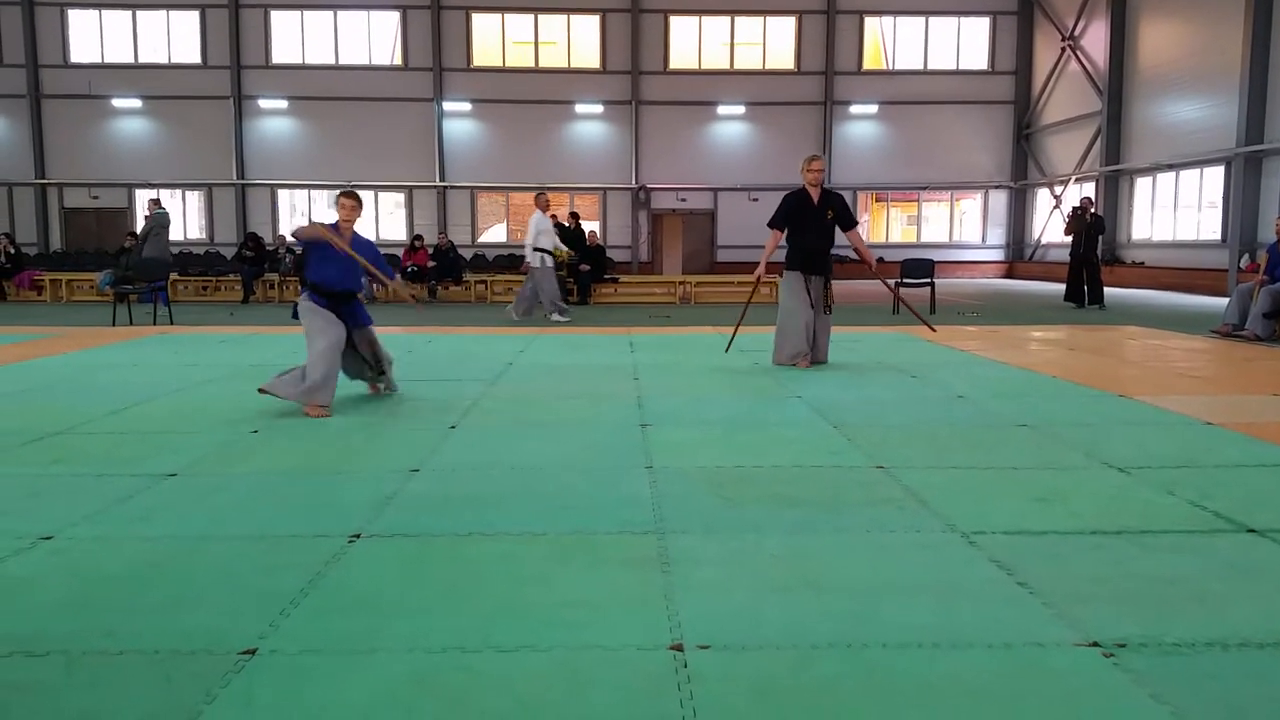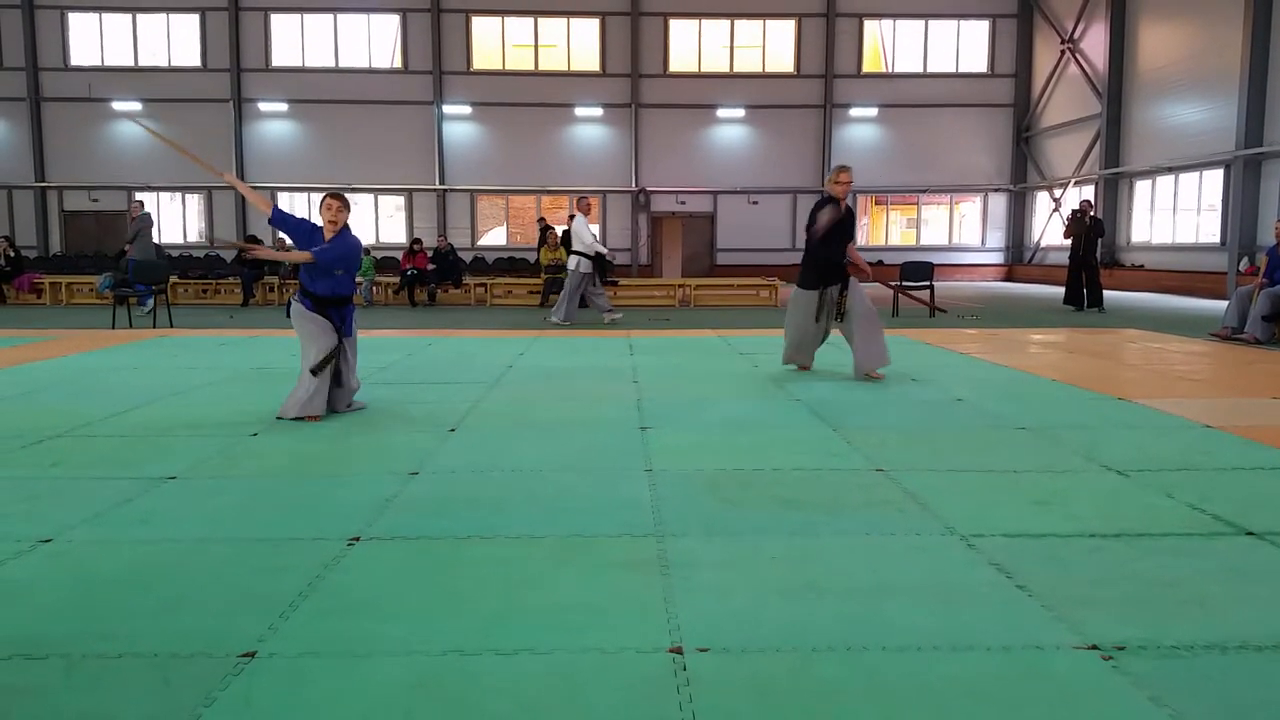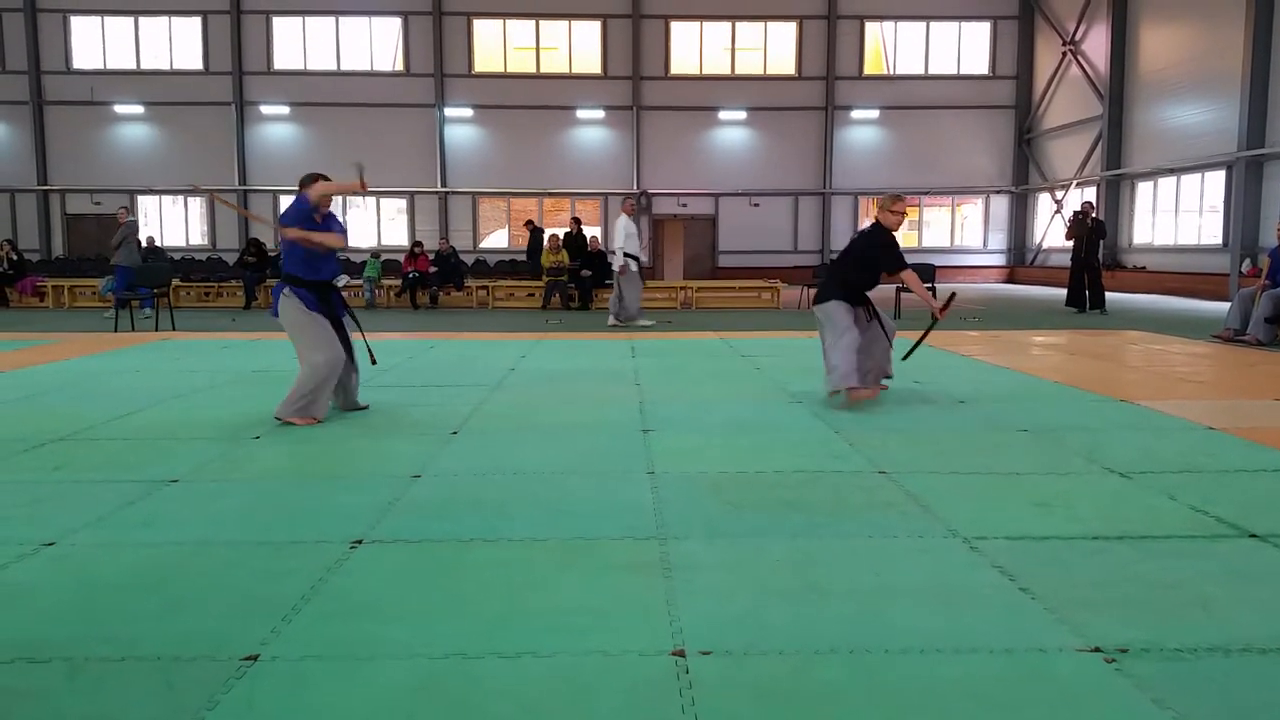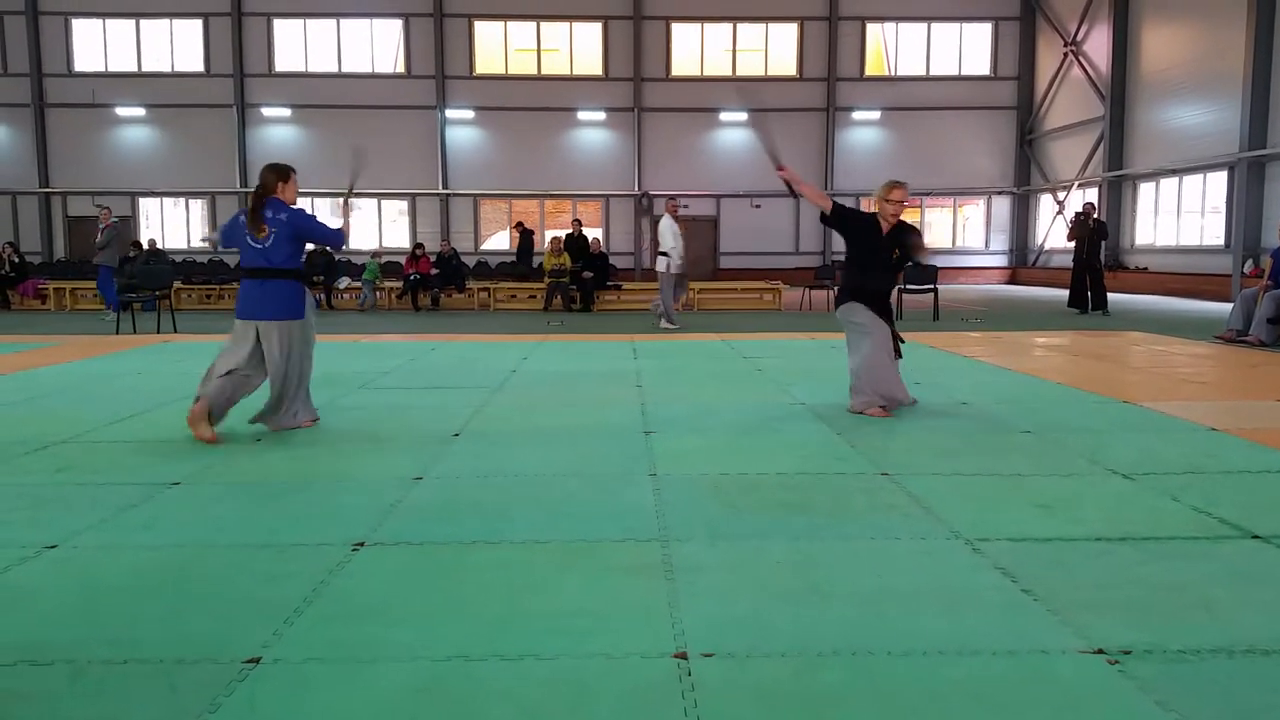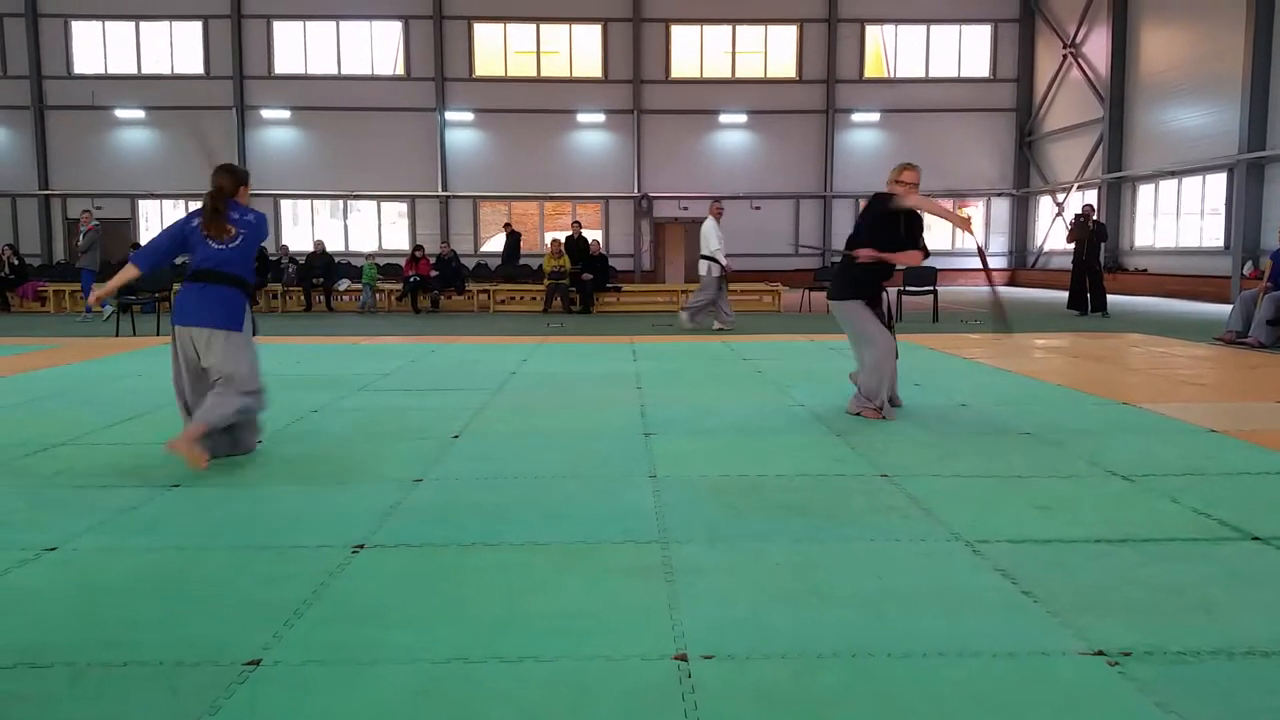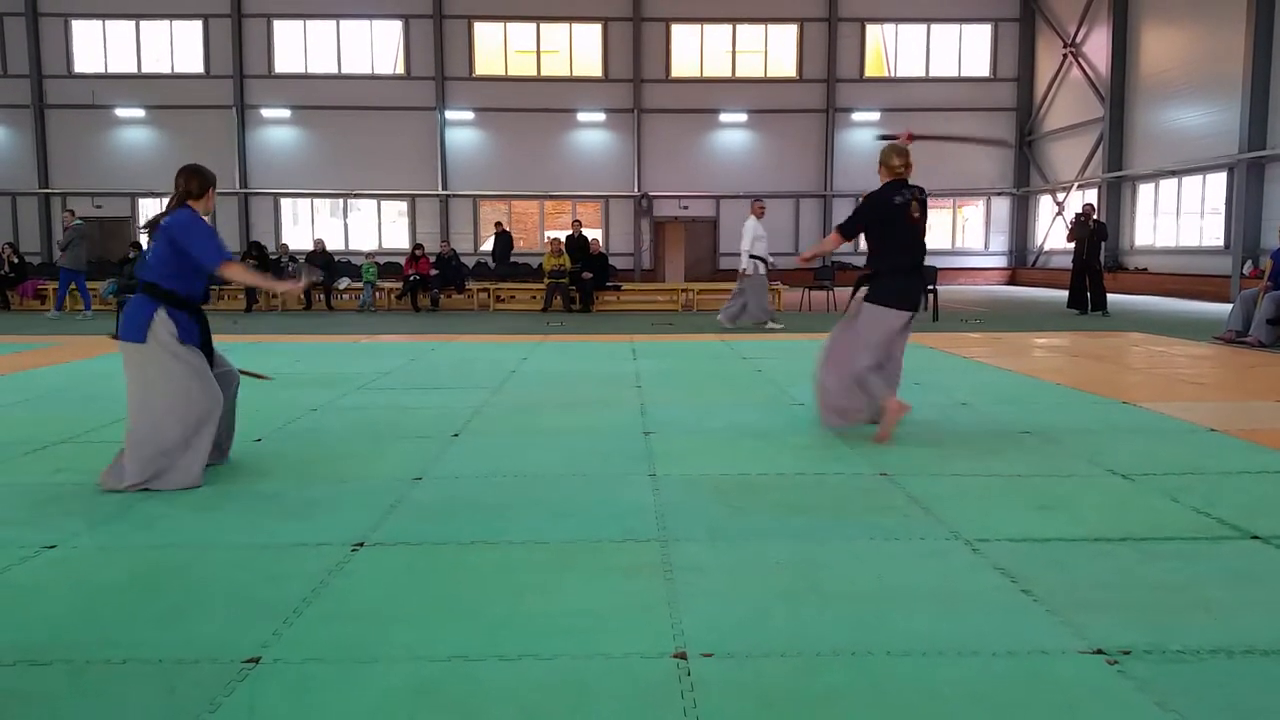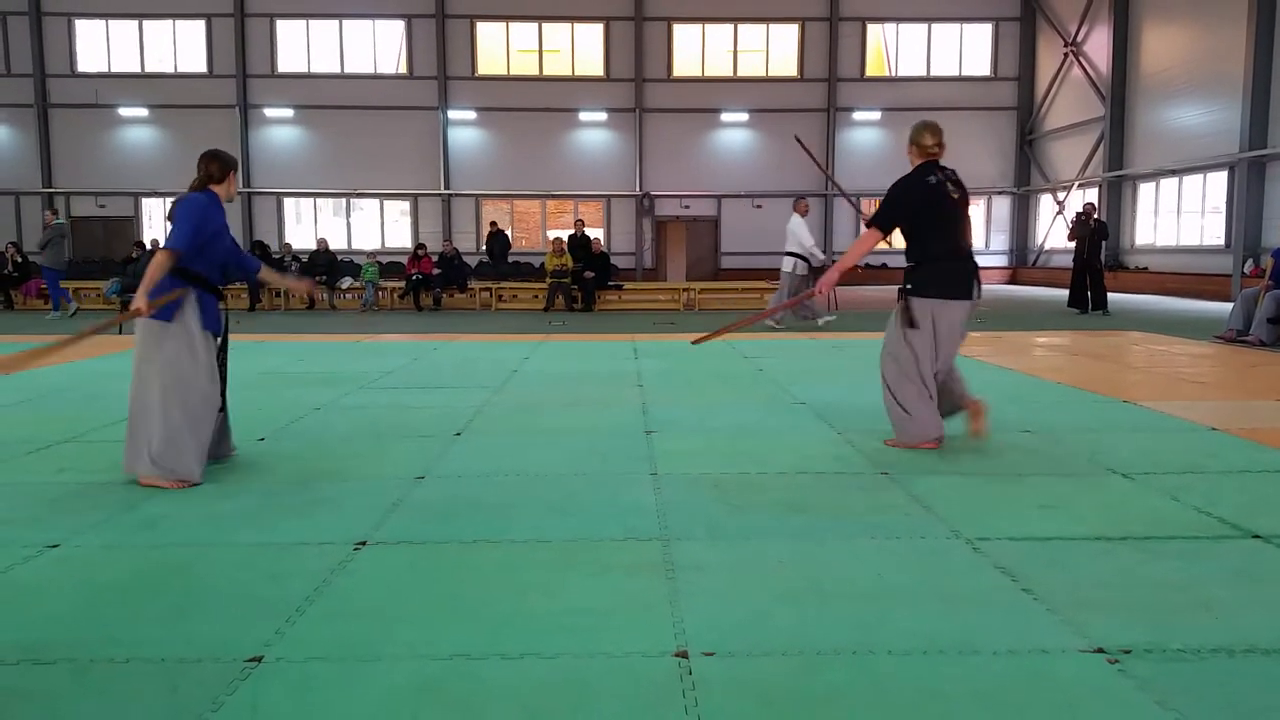
dt=0.4s
person 1, frame 1
left shoulder: (365, 246)
right shoulder: (321, 234)
left elbow: (386, 273)
right elbow: (299, 233)
right wrist: (314, 231)
left hip: (347, 306)
right hip: (317, 302)
left knee: (369, 350)
right knee: (331, 341)
left ankle: (375, 381)
right ankle: (314, 400)
person 1, frame 2
left shoulder: (351, 244)
right shoulder: (307, 231)
left elbow: (312, 257)
right elbow: (268, 208)
left wrist: (277, 255)
right wrist: (234, 181)
left hip: (339, 312)
right hip: (307, 306)
left knee: (342, 368)
right knee: (323, 347)
left ankle: (340, 400)
right ankle: (310, 405)
person 1, frame 3
left shoulder: (329, 221)
right shoulder: (297, 214)
left elbow: (339, 241)
right elbow: (312, 194)
left wrist: (303, 233)
right wrist: (349, 186)
left hip: (324, 296)
right hip: (296, 298)
left knee: (338, 352)
right knee: (326, 356)
left ankle: (344, 398)
right ankle: (295, 410)
person 1, frame 4
left shoulder: (243, 218)
right shoulder: (295, 218)
left elbow: (224, 237)
right elbow: (337, 239)
left wrist: (214, 238)
right wrist: (345, 215)
left hip: (250, 298)
right hip: (286, 297)
left knee: (241, 360)
right knee: (292, 362)
left ankle: (202, 409)
right ankle: (292, 415)
person 1, frame 5
left shoulder: (193, 220)
right shoulder: (256, 220)
left elbow: (149, 256)
left wrist: (108, 288)
left hip: (188, 308)
right hip: (227, 309)
left knee: (201, 383)
right knee: (241, 386)
left ankle: (221, 441)
right ankle: (189, 437)
person 1, frame 6
left shoulder: (171, 224)
right shoulder: (189, 223)
right elbow: (220, 264)
right wrist: (276, 285)
left hip: (168, 320)
right hip: (157, 324)
left knee: (221, 379)
right knee: (188, 401)
left ankle: (205, 449)
right ankle: (137, 474)
person 1, frame 7
left shoulder: (214, 214)
right shoulder: (197, 204)
left elbow: (243, 264)
right elbow: (170, 250)
left wrist: (287, 282)
right wrist: (144, 292)
left hip: (196, 305)
right hip: (177, 306)
left knee: (202, 384)
right knee: (176, 387)
left ankle: (209, 446)
right ankle: (154, 468)
person 2, frame 1
left shoulder: (835, 200)
right shoulder: (792, 200)
left elbow: (850, 230)
right elbow: (776, 233)
left wrist: (867, 255)
right wrist: (763, 263)
left hip: (822, 264)
right hip: (797, 265)
left knee: (821, 313)
right knee: (797, 312)
left ankle: (815, 355)
right ankle: (797, 355)
person 2, frame 2
left shoulder: (848, 211)
right shoulder: (824, 205)
right elbow: (824, 216)
left wrist: (861, 263)
right wrist: (825, 218)
left hip: (838, 274)
right hip: (814, 276)
left knee: (865, 314)
right knee: (808, 324)
left ankle: (867, 365)
right ankle: (801, 359)
person 2, frame 3
left shoulder: (875, 235)
right shoulder: (881, 238)
right elbow: (906, 275)
right wrist: (932, 303)
left hip: (851, 296)
right hip: (832, 297)
left knee: (882, 331)
right knee: (847, 336)
left ankle: (867, 379)
right ankle: (849, 388)
person 2, frame 4
left shoulder: (908, 233)
right shoulder: (860, 222)
left elbow: (919, 255)
right elbow: (823, 202)
left wrist: (919, 249)
right wrist: (792, 179)
left hip: (880, 303)
right hip: (853, 301)
left knee: (882, 352)
right knee: (876, 339)
right ankle: (866, 400)
person 2, frame 5
left shoulder: (913, 221)
right shoulder: (879, 204)
left elbow: (916, 256)
right elbow: (909, 201)
left wrist: (881, 254)
right wrist: (952, 216)
left hip: (873, 291)
right hip: (847, 291)
left knee: (878, 350)
right knee: (880, 346)
left ankle: (866, 384)
right ankle: (865, 403)
person 2, frame 6
left shoulder: (876, 200)
right shoulder: (916, 196)
left elbow: (838, 237)
left wrist: (810, 253)
right wrist: (905, 150)
left hip: (887, 292)
right hip: (910, 292)
left knee: (845, 355)
right knee: (878, 356)
left ankle: (888, 405)
right ankle: (873, 406)
person 2, frame 7
left shoulder: (911, 185)
right shoulder: (953, 182)
left elbow: (874, 234)
left wrist: (836, 272)
left hip: (930, 283)
right hip: (963, 281)
left knee: (906, 358)
right knee: (934, 357)
left ankle: (922, 432)
right ankle: (967, 403)
